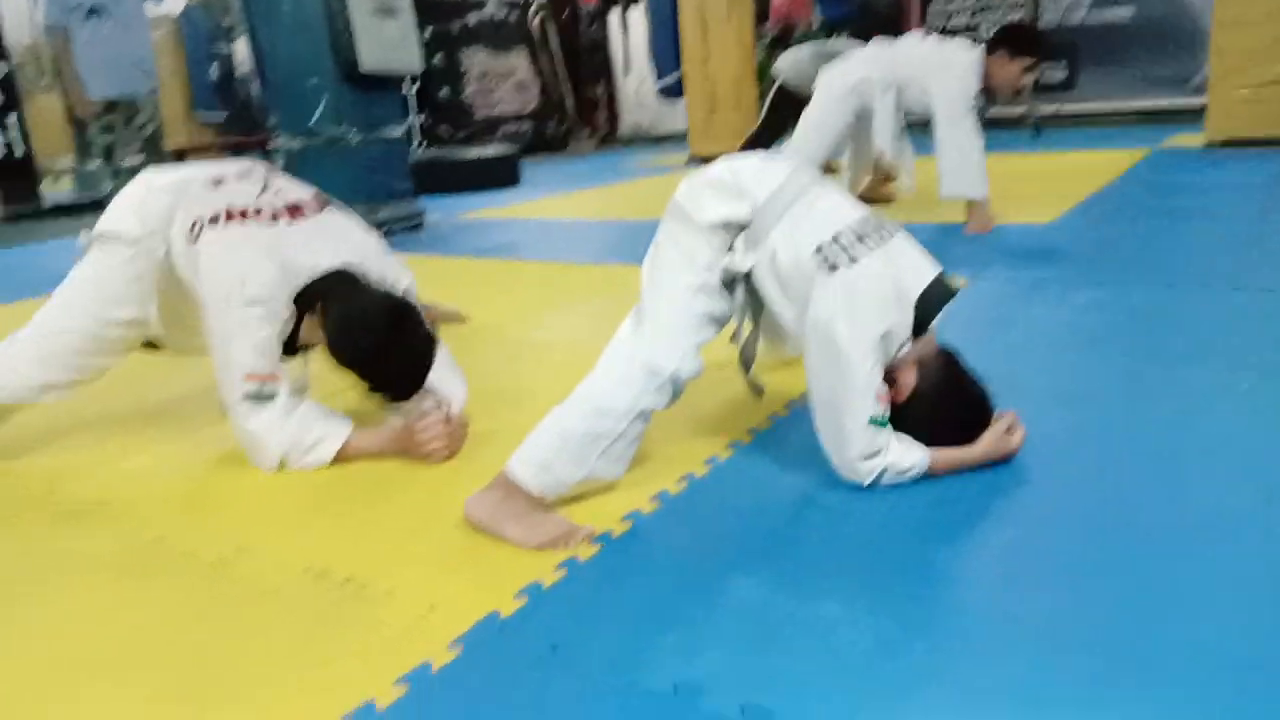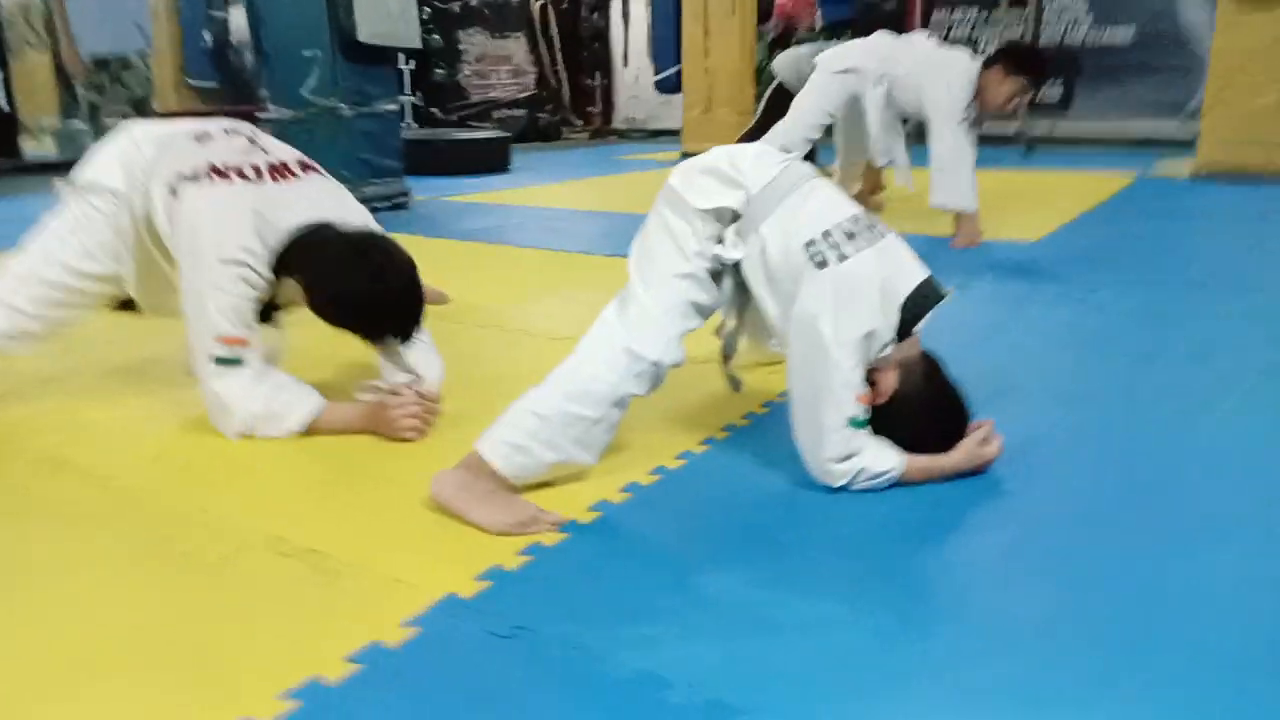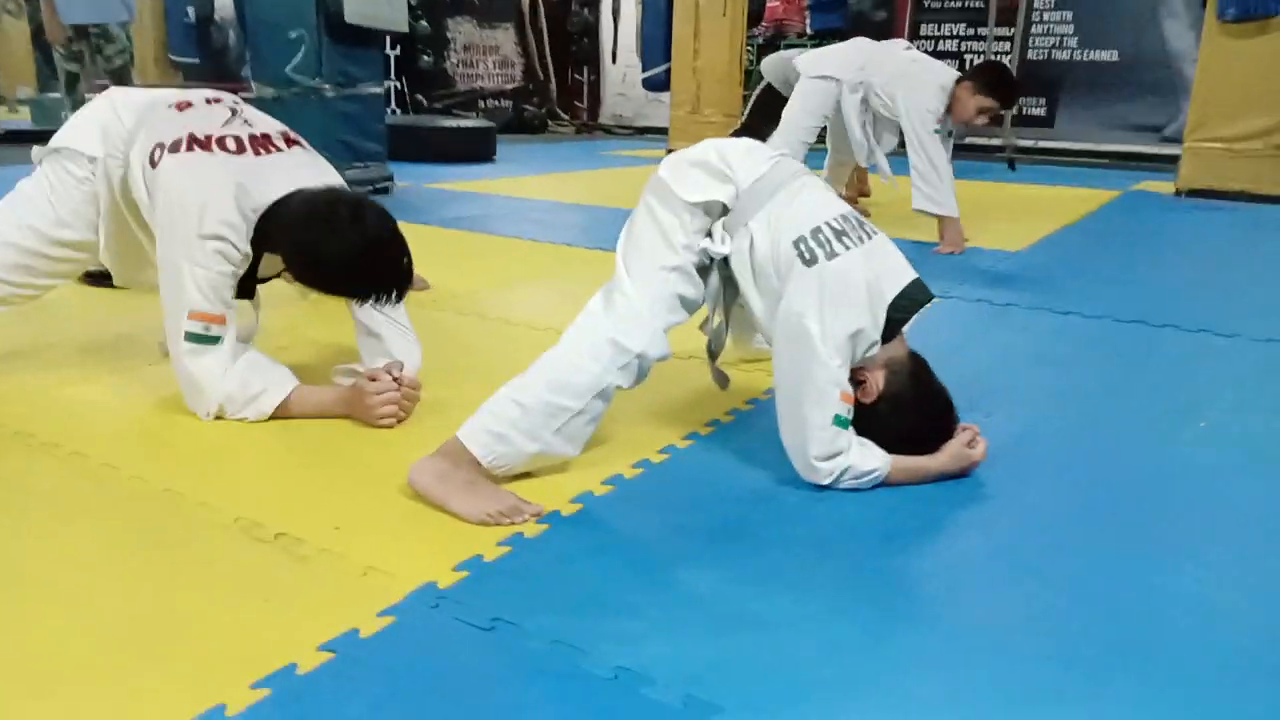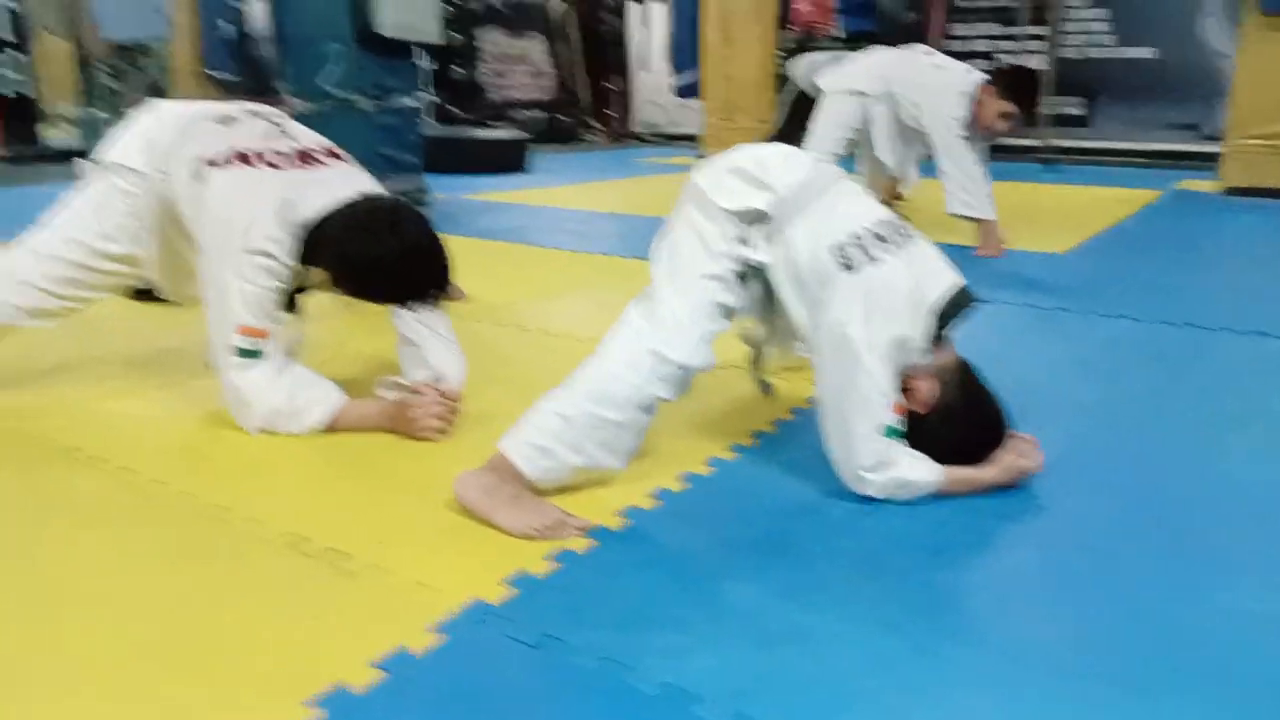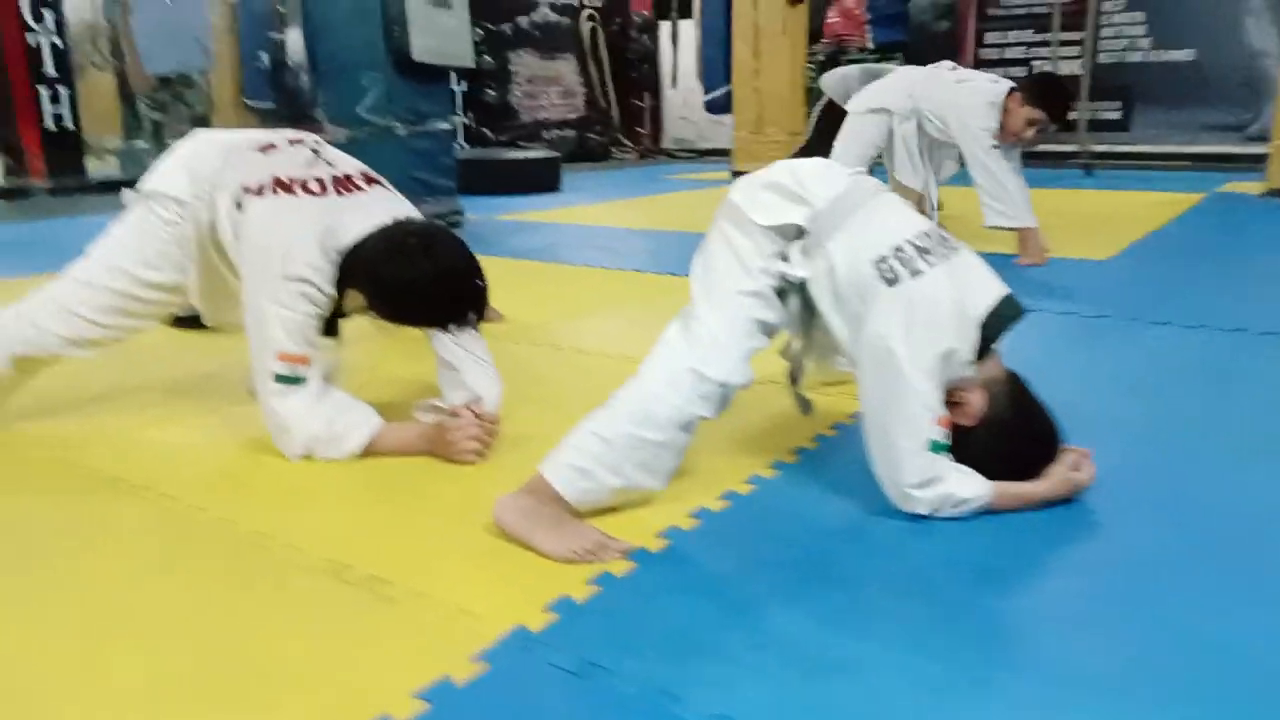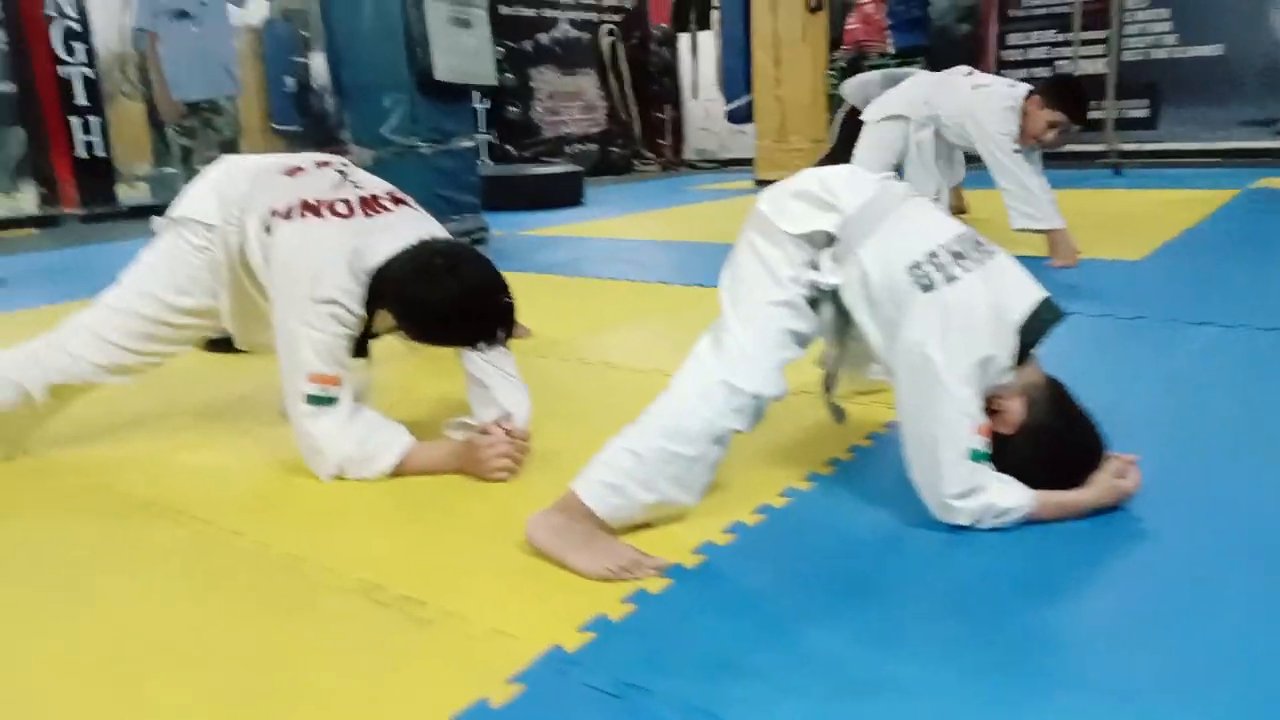
dt=0.1s
person 1, frame 1
left shoulder: (918, 295)
right shoulder: (852, 328)
right elbow: (863, 459)
right wrist: (973, 455)
left hip: (770, 188)
right hip: (724, 214)
right knee: (658, 351)
right ankle: (511, 492)
person 1, frame 2
left shoulder: (907, 290)
right shoulder: (838, 328)
right elbow: (838, 462)
right wrist: (951, 463)
left hip: (761, 176)
right hip: (713, 203)
right knee: (641, 340)
right ankle: (480, 472)
person 1, frame 3
left shoulder: (889, 290)
right shoulder: (823, 325)
right elbow: (823, 460)
right wrist: (939, 465)
left hip: (749, 173)
right hip: (700, 197)
right knee: (625, 333)
right ankle: (459, 461)
person 1, frame 4
left shoulder: (937, 299)
right shoulder: (866, 332)
right elbow: (871, 471)
right wrist: (989, 476)
left hip: (787, 182)
right hip: (737, 205)
right knee: (664, 342)
right ankle: (505, 475)
person 1, frame 5
left shoulder: (981, 309)
right shoulder: (910, 346)
right elbow: (918, 487)
right wrist: (1041, 491)
left hip: (828, 198)
right hip: (778, 217)
right knee: (704, 360)
right ankle: (544, 497)
person 1, frame 6
left shoulder: (1023, 315)
right shoulder: (948, 354)
right elbow: (959, 500)
right wrist: (1084, 499)
left hip: (859, 201)
right hip: (806, 227)
right knee: (739, 372)
right ankle: (576, 514)
person 2, frame 1
left shoulder: (381, 272)
right shoulder: (251, 301)
left elbow: (437, 376)
right elbow: (267, 435)
left wrist: (442, 417)
right wrist: (394, 441)
right hip: (147, 230)
person 2, frame 2
left shoulder: (354, 232)
right shoulder: (231, 258)
left elbow: (396, 328)
right elbow: (235, 397)
left wrist: (415, 392)
right wrist: (366, 416)
right hip: (129, 181)
person 2, frame 3
left shoulder: (334, 202)
right shoulder: (211, 233)
left elbow: (386, 324)
right elbow: (211, 380)
left wrist: (396, 376)
right wrist: (344, 401)
person 2, frame 4
left shoulder: (380, 217)
right shoulder: (259, 247)
left elbow: (425, 317)
right elbow: (258, 393)
left wrist: (439, 387)
right wrist: (390, 414)
right hip: (155, 165)
person 2, frame 5
left shoulder: (412, 240)
right shoulder: (297, 275)
left elbow: (461, 344)
right elbow: (297, 418)
left wrist: (474, 410)
right wrist: (425, 438)
right hip: (192, 197)
right knee: (61, 319)
person 2, frame 6
left shoulder: (444, 263)
right shoulder: (326, 296)
left elbow: (492, 363)
right elbow: (329, 441)
left wrist: (505, 429)
right wrist: (457, 456)
right hip: (225, 221)
right knee: (94, 347)
person 3, frame 1
left shoulder: (970, 76)
right shoulder: (957, 73)
left elbow: (968, 139)
right elbow: (957, 140)
left wrist: (977, 204)
right wrist: (976, 206)
right hip: (858, 82)
right knee: (802, 154)
person 3, frame 2
left shoulder: (974, 87)
right shoulder: (953, 82)
left elbow: (964, 151)
right elbow: (949, 152)
left wrist: (965, 216)
right wrist: (965, 217)
left hip: (876, 84)
right hip: (853, 66)
left knee: (858, 150)
right knee: (795, 135)
person 3, frame 3
left shoulder: (948, 98)
right shoulder: (926, 92)
left elbow: (940, 159)
right elbow: (927, 159)
left wrist: (948, 222)
right wrist: (948, 223)
left hip: (857, 90)
right hip: (834, 72)
left knee: (846, 155)
right knee: (788, 144)
person 3, frame 4
left shoulder: (980, 99)
right shoulder: (947, 99)
left elbow: (975, 165)
right elbow: (958, 165)
left wrist: (988, 227)
right wrist: (987, 226)
left hip: (889, 99)
right hip: (862, 84)
left knee: (882, 164)
right knee: (819, 155)
person 3, frame 5
left shoulder: (1013, 109)
right shoulder: (976, 110)
left elbow: (1010, 173)
right elbow: (993, 176)
left wrist: (1030, 236)
right wrist: (1028, 234)
left hip: (921, 117)
right hip: (888, 101)
left knee: (914, 183)
person 3, frame 6
left shoulder: (1027, 106)
right shoulder: (996, 115)
left elbow: (1034, 177)
right elbow: (1017, 182)
left wrist: (1058, 240)
right wrist: (1059, 236)
left hip: (936, 123)
right hip: (905, 108)
left knee: (932, 193)
